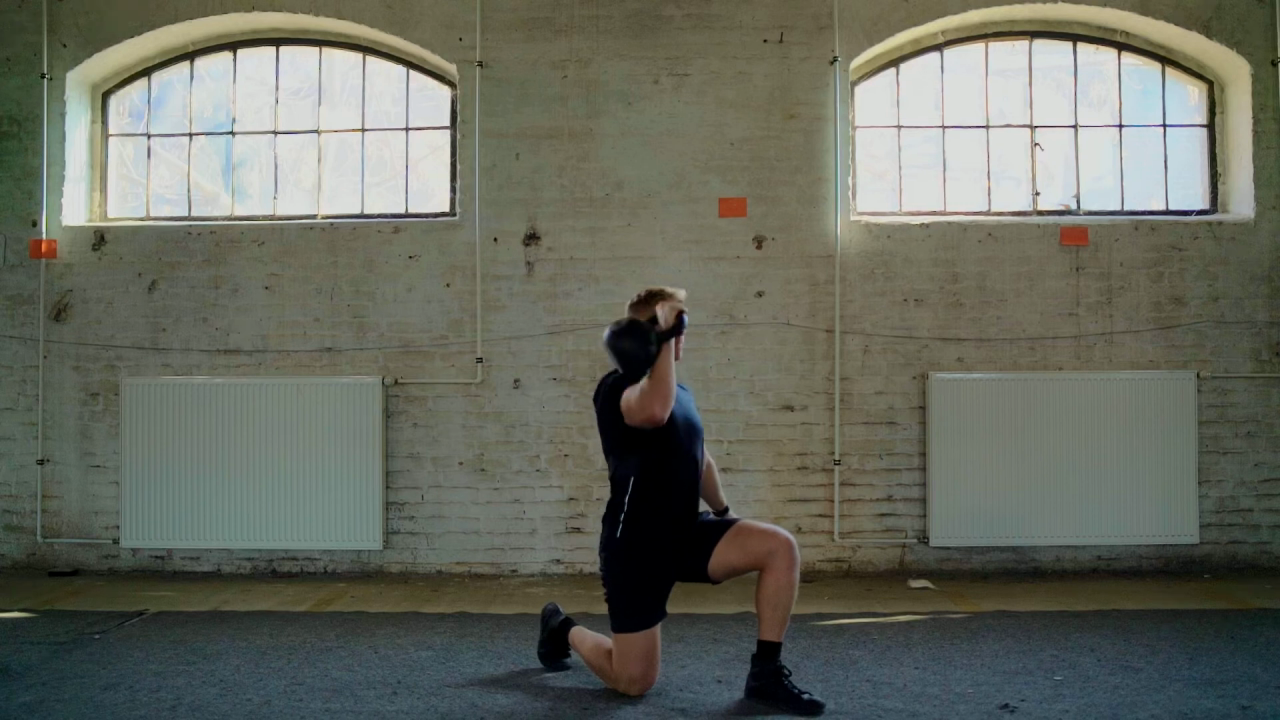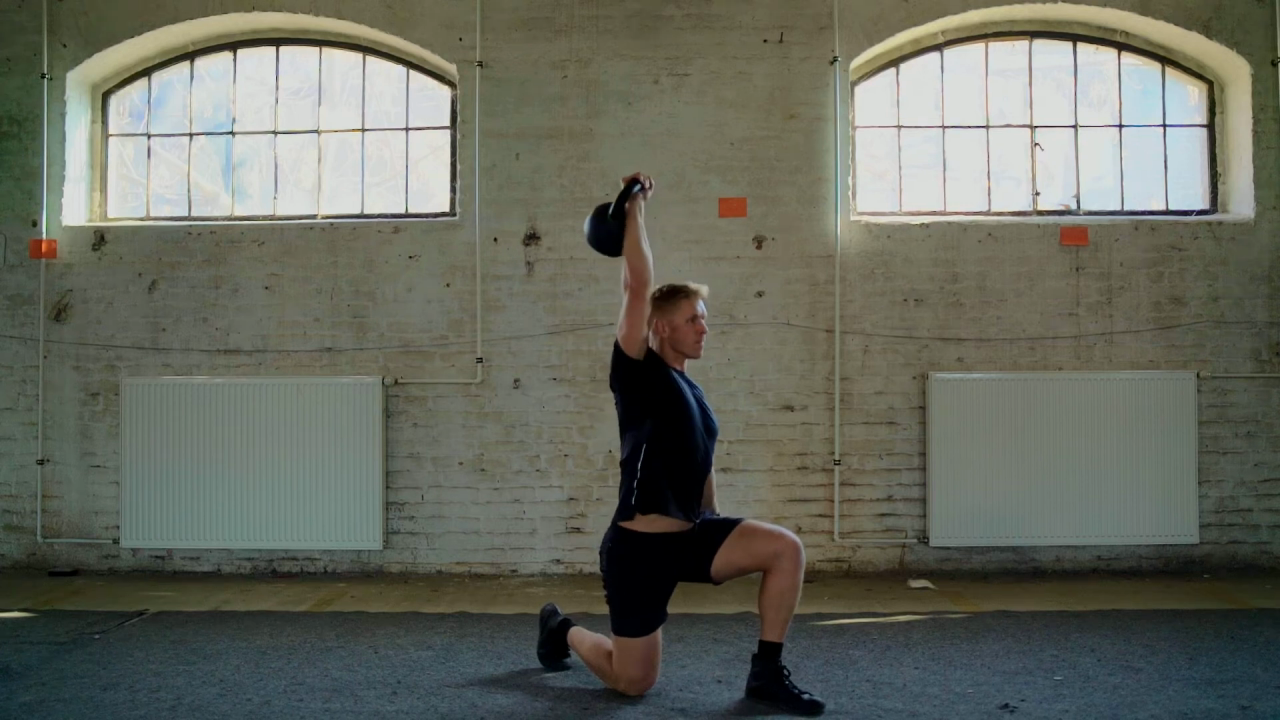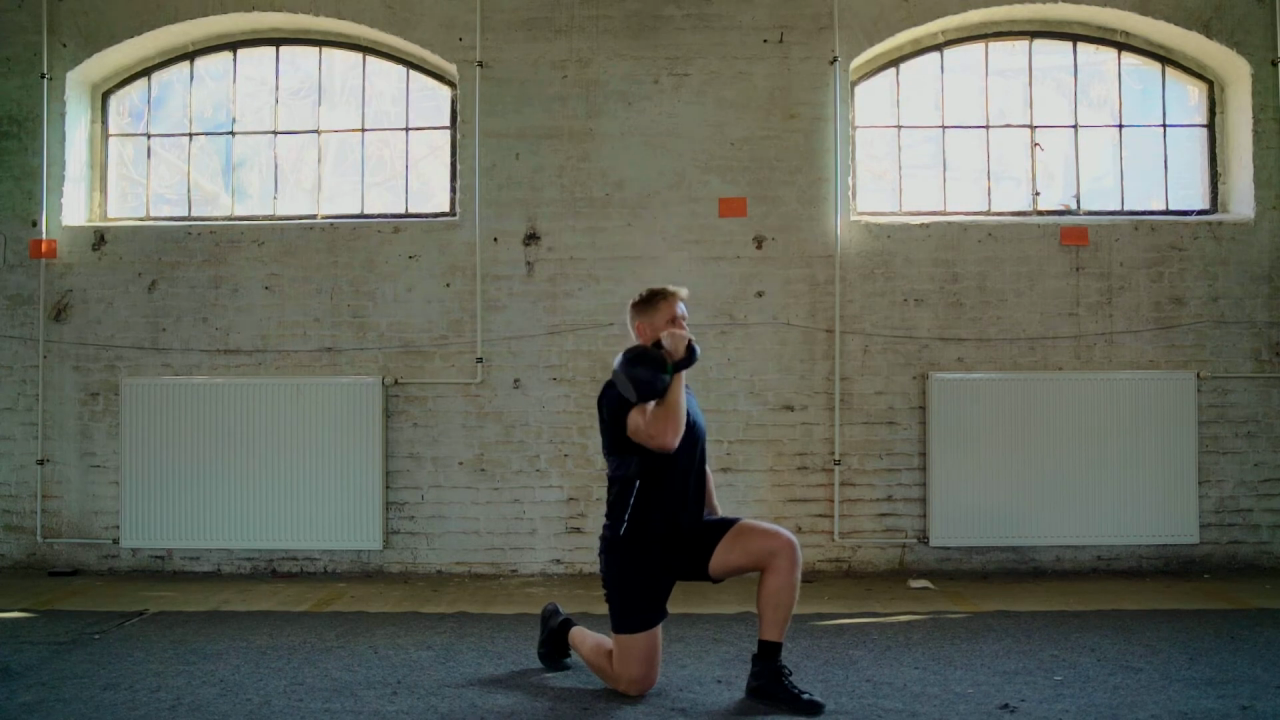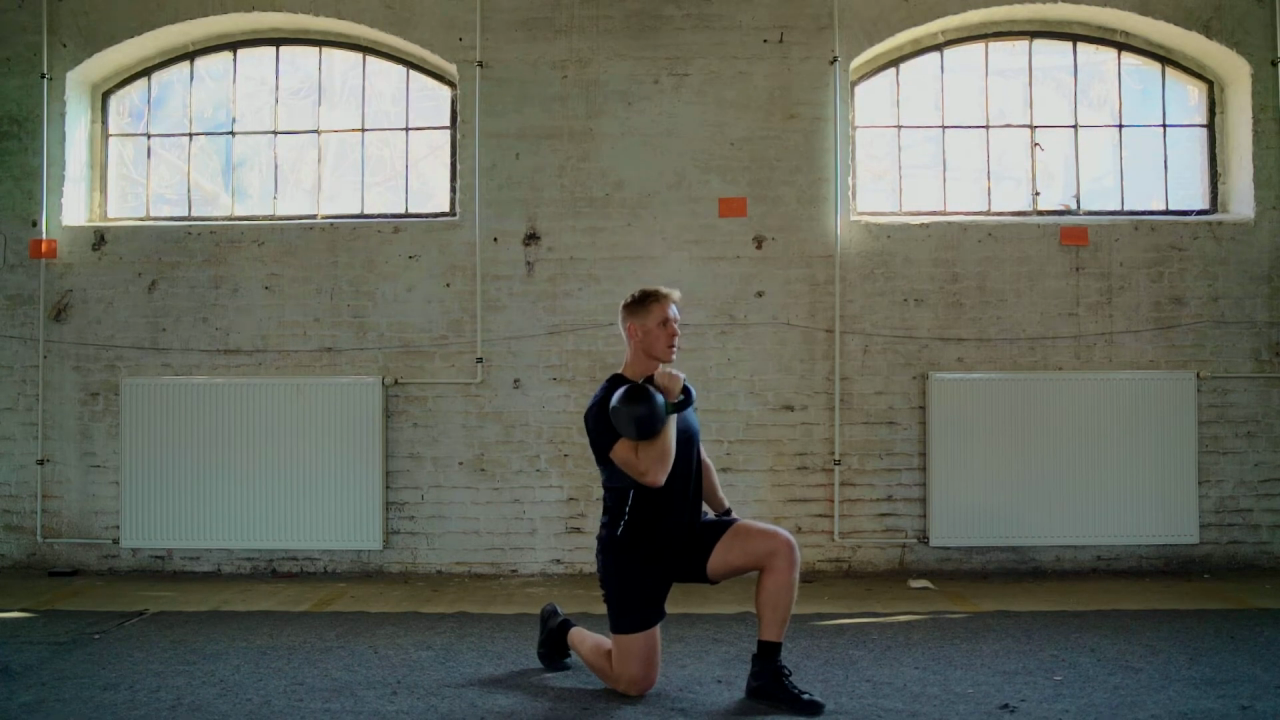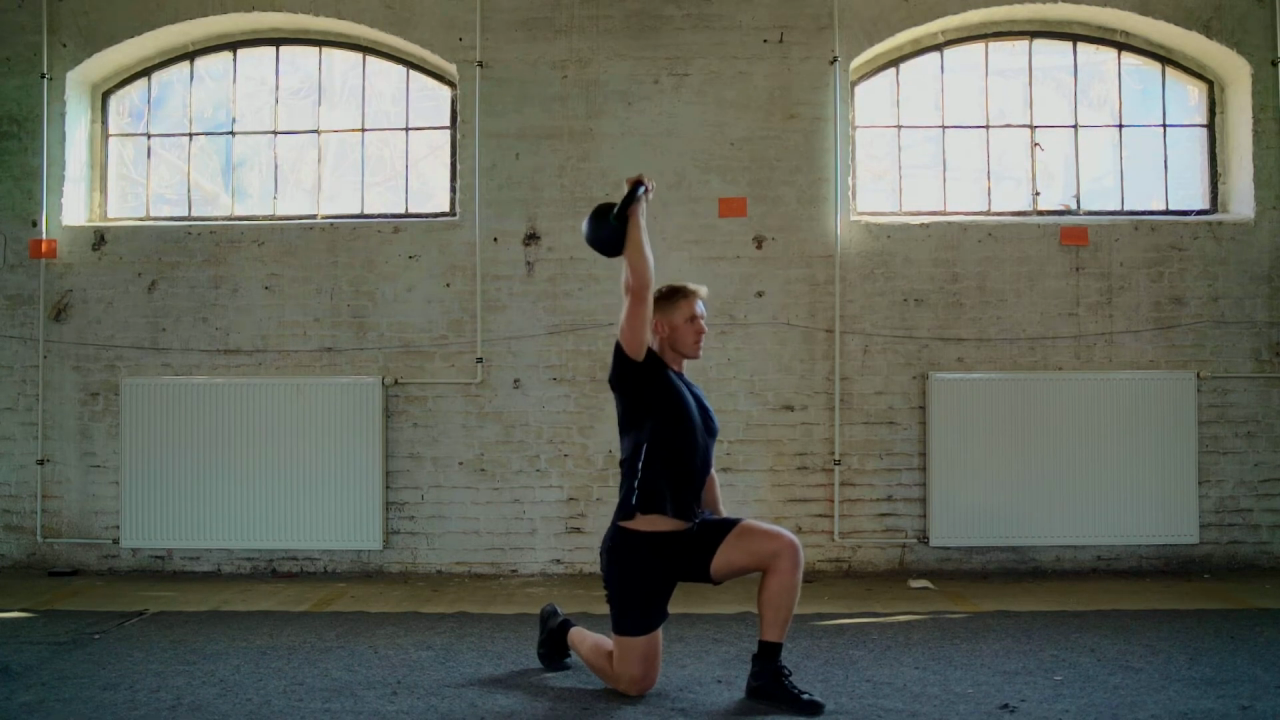
dt=1s
person 1, frame 1
left shoulder: (678, 391)
right shoulder: (616, 387)
right elbow: (656, 410)
left wrist: (724, 513)
right wrist: (666, 331)
left hip: (686, 533)
right hip: (636, 547)
left knee: (780, 546)
right knee: (635, 682)
left ankle: (766, 673)
right ankle: (564, 630)
person 1, frame 2
left shoulder: (689, 391)
right shoulder: (639, 373)
right elbow: (637, 288)
left wrist: (714, 530)
right wrist: (634, 209)
left hip: (688, 537)
right hip: (639, 548)
left knee: (785, 549)
left ankle: (767, 672)
right ankle: (562, 629)
person 1, frame 3
left shoulder: (676, 392)
right shoulder: (621, 392)
right elbow: (666, 439)
left wrist: (718, 524)
right wrist: (674, 365)
left hip: (686, 534)
right hip: (636, 549)
left knee: (782, 547)
right knee: (634, 683)
left ankle: (766, 673)
right ankle: (563, 630)
person 1, frame 4
left shoulder: (673, 389)
right shoulder: (609, 406)
right elbow: (653, 473)
left wrist: (726, 514)
right wrist: (666, 404)
left hip: (685, 534)
right hip: (633, 550)
left knee: (780, 547)
right knee: (635, 682)
left ankle: (766, 673)
right ankle: (563, 631)
person 1, frame 5
left shoulder: (691, 394)
right shoulder: (638, 376)
right elbow: (638, 291)
left wrist: (722, 540)
right wrist: (636, 211)
left hip: (688, 536)
right hip: (639, 548)
left knee: (784, 549)
left ankle: (767, 672)
right ankle: (562, 631)
